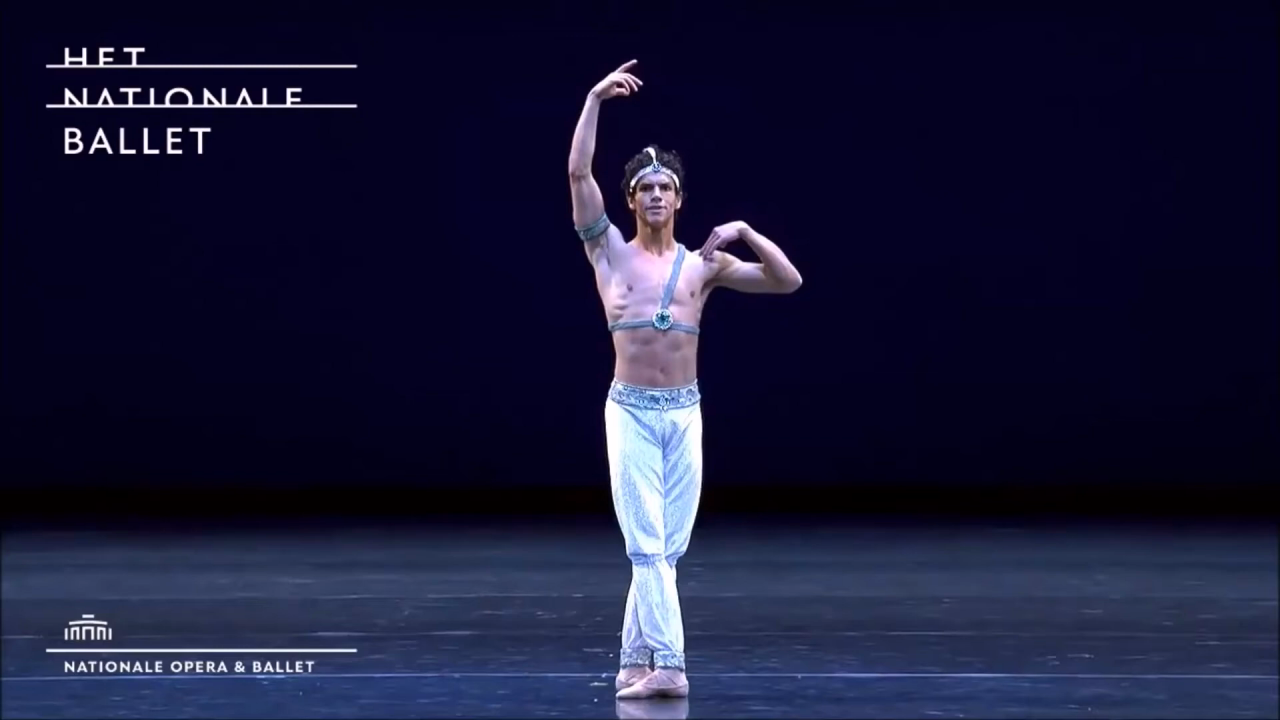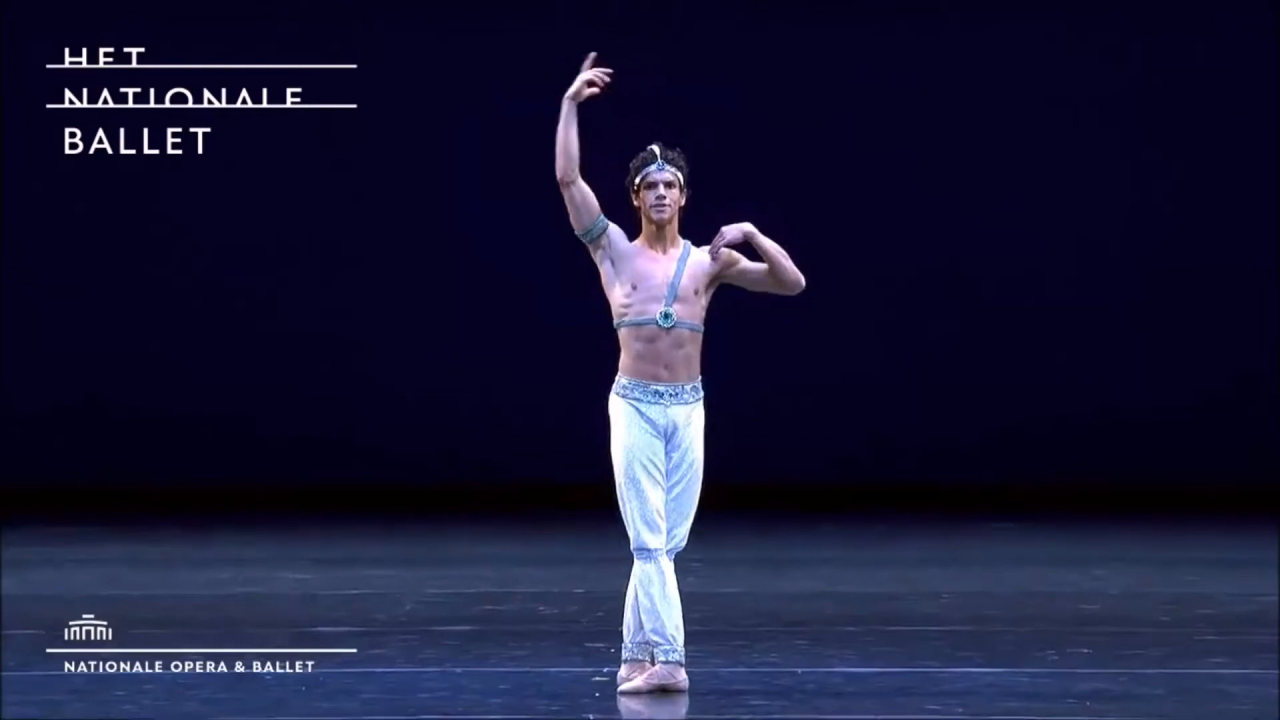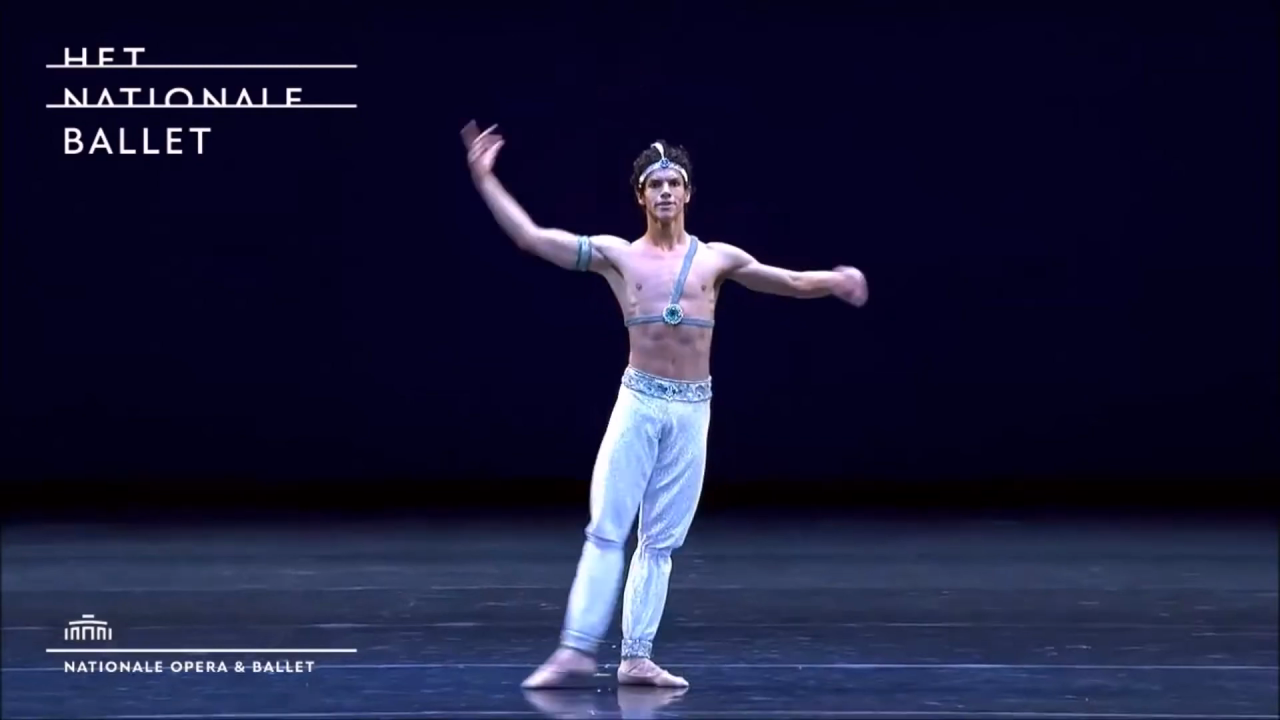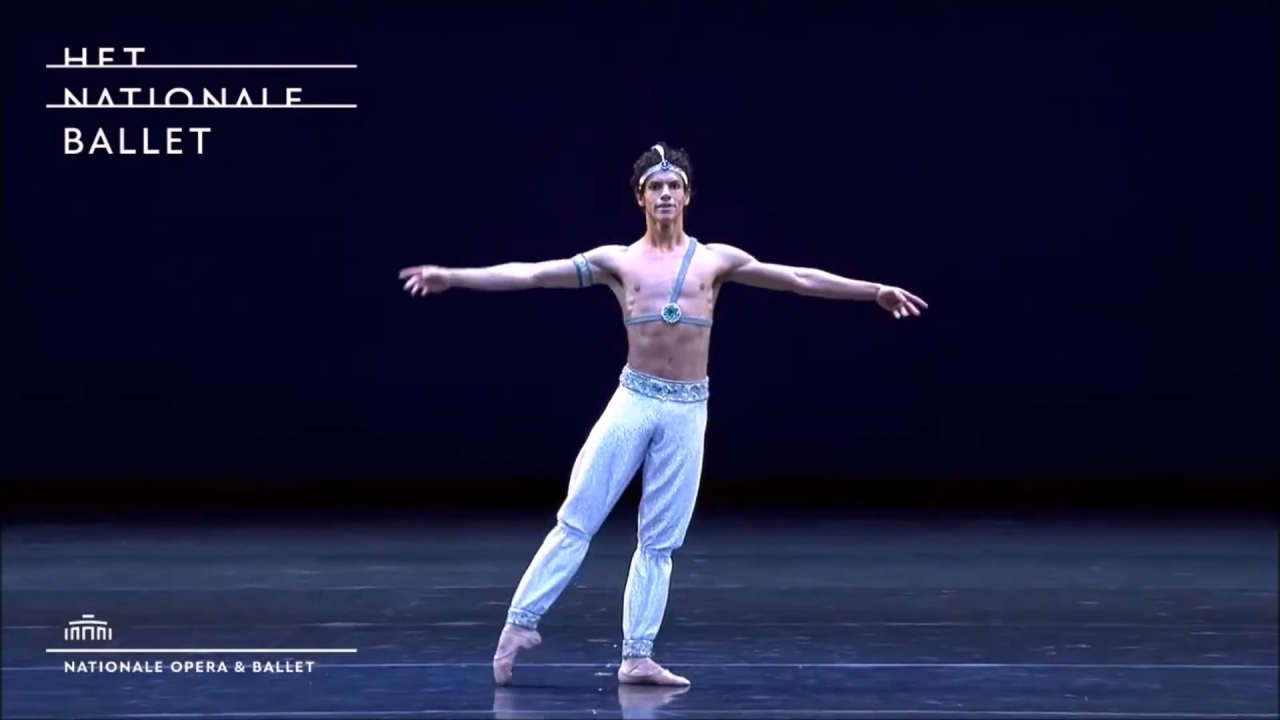
dt=0.2s
person 1, frame 1
left shoulder: (705, 264)
right shoulder: (609, 253)
left elbow: (789, 282)
right elbow: (578, 174)
left wrist: (745, 233)
right wrist: (593, 99)
left hip: (685, 414)
right hip: (631, 412)
left knee: (666, 549)
right knee: (648, 546)
left ankle: (635, 665)
right ankle: (666, 666)
person 1, frame 2
left shoulder: (709, 260)
right shoulder: (613, 251)
left elbow: (789, 285)
right elbow: (567, 180)
left wrist: (750, 237)
right wrist: (571, 104)
left hip: (687, 410)
right hip: (634, 408)
left knee: (666, 542)
right knee: (648, 540)
left ankle: (638, 661)
right ankle: (665, 659)
person 1, frame 3
left shoulder: (717, 257)
right shoulder: (616, 254)
left elbow: (792, 281)
right elbow: (531, 237)
left wrist: (841, 275)
right wrist: (485, 178)
left hip: (692, 409)
right hip: (638, 402)
left knee: (662, 539)
right knee: (607, 529)
left ankle: (635, 655)
right ankle: (577, 649)
person 1, frame 4
left shoulder: (717, 258)
right shoulder: (615, 259)
left elbow: (798, 278)
right elbow: (529, 275)
left wrist: (875, 290)
right wrist: (448, 275)
left hip: (688, 409)
right hip: (634, 400)
left knee: (661, 540)
right knee: (578, 518)
left ankle: (637, 656)
right ankle: (521, 622)
